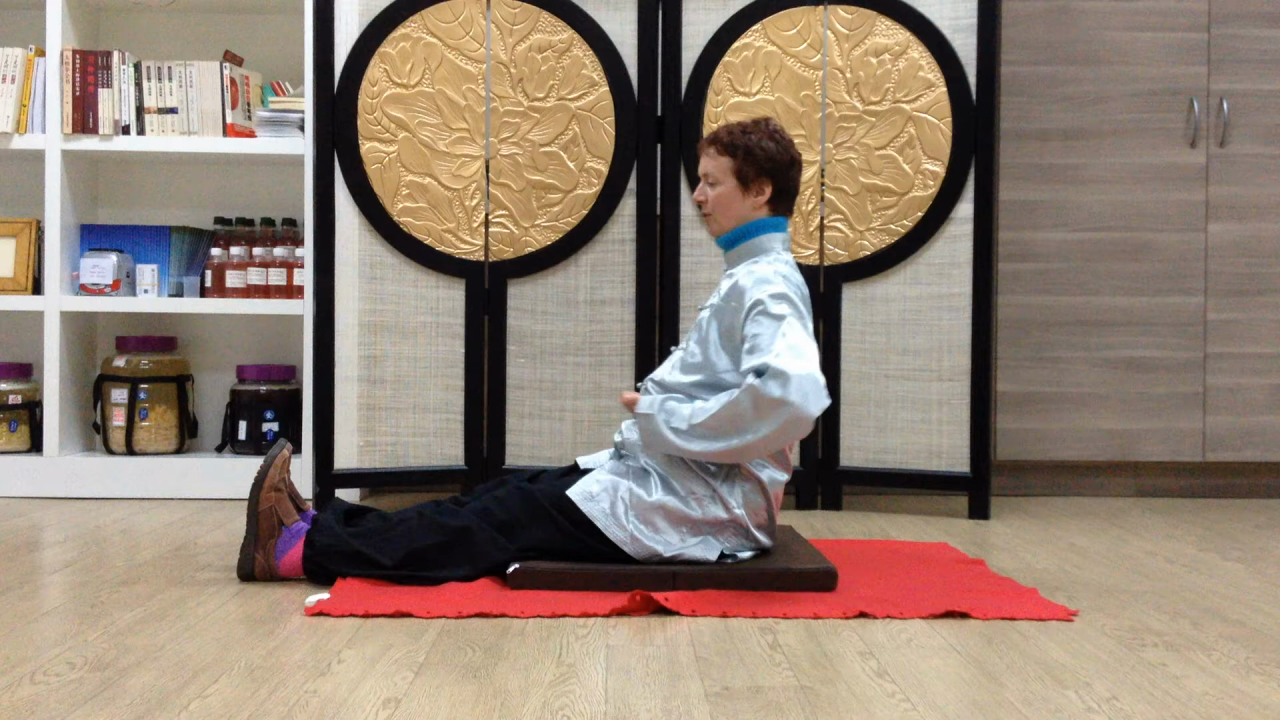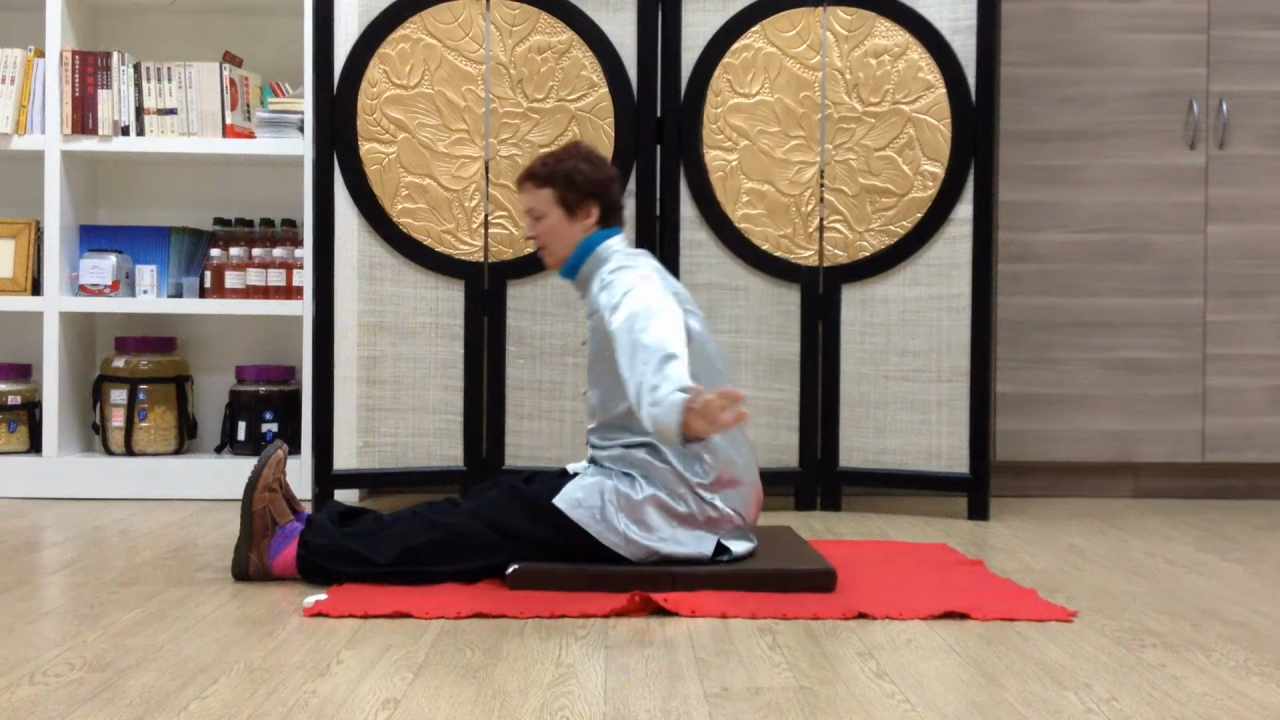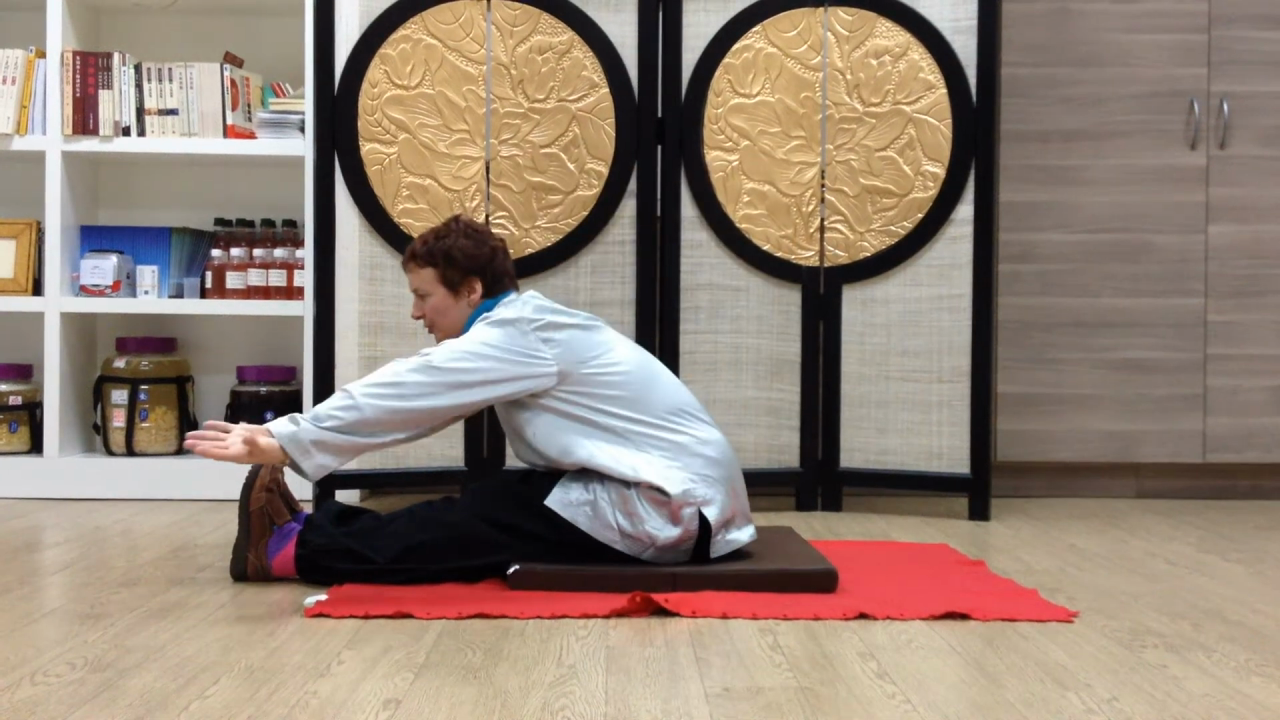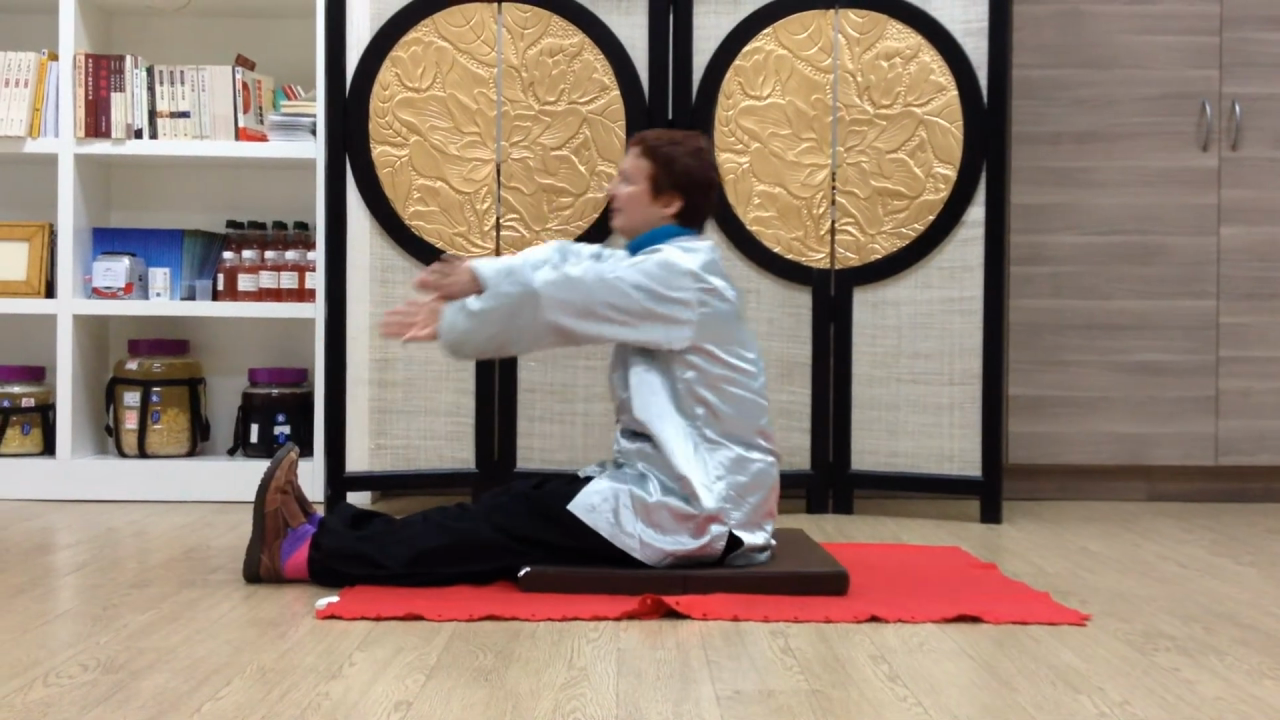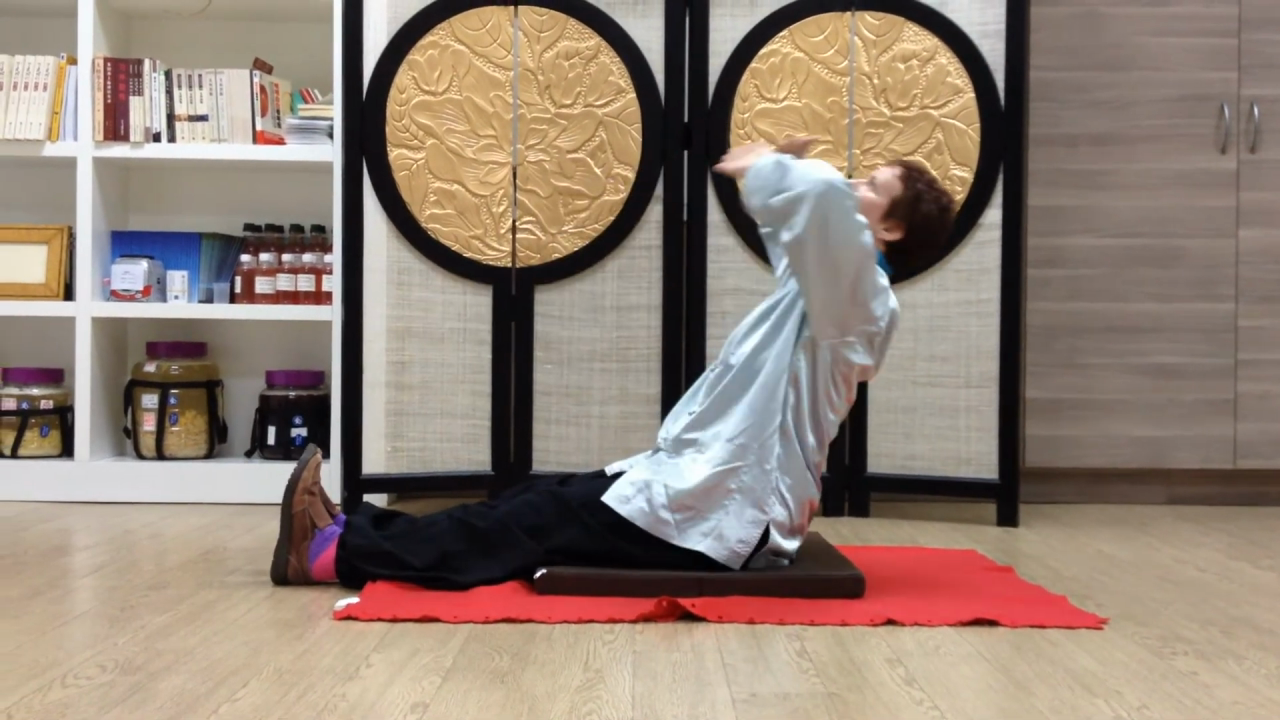
dt=1s
person 1, frame 1
left shoulder: (766, 284)
right shoulder: (755, 275)
left elbow: (793, 398)
left wrist: (664, 421)
right wrist: (658, 408)
left hip: (692, 506)
right hip: (675, 485)
left knee: (494, 523)
right knee: (505, 498)
left ankle: (299, 548)
right ankle: (322, 529)
person 1, frame 2
left shoulder: (625, 284)
right shoulder: (619, 273)
left elbow: (652, 349)
left wrist: (684, 414)
left hip: (679, 506)
right hip: (670, 489)
left knee: (488, 523)
right knee: (494, 499)
left ankle: (296, 548)
right ankle: (314, 529)
person 1, frame 3
left shoulder: (518, 335)
right shoulder: (522, 326)
left elbow: (407, 392)
right elbow: (417, 396)
left wrist: (284, 440)
right wrist: (288, 437)
left hip: (667, 507)
right hip: (671, 490)
left knee: (474, 526)
right knee: (483, 504)
left ankle: (293, 550)
right ankle: (311, 531)
person 1, frame 4
left shoulder: (679, 274)
right shoulder: (673, 262)
left elbow: (555, 294)
right elbow: (573, 262)
left wrist: (452, 323)
right wrist: (476, 276)
left hip: (695, 510)
right hip: (687, 485)
left knee: (500, 530)
right knee: (511, 507)
left ankle: (308, 552)
right ankle: (325, 532)
person 1, frame 5
left shoulder: (859, 300)
right shoulder: (829, 289)
left elbow: (829, 198)
right elbow: (797, 227)
left wrist: (773, 167)
right wrist: (772, 173)
left hip: (714, 515)
right hip: (706, 490)
left knee: (527, 530)
right knee: (531, 504)
left ankle: (333, 553)
right ankle: (350, 533)
